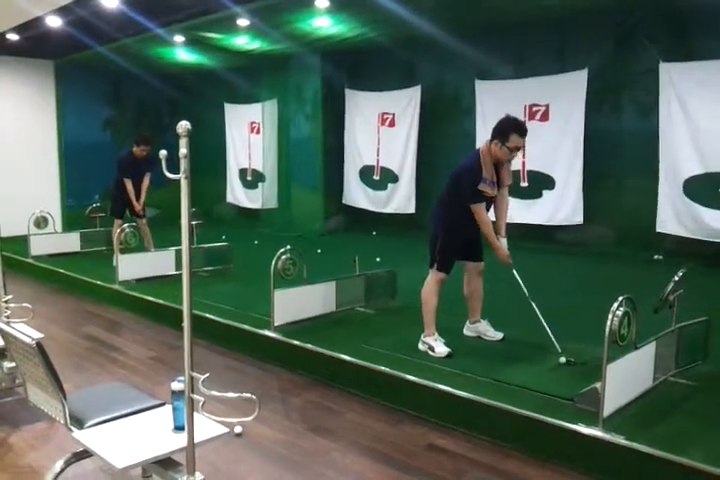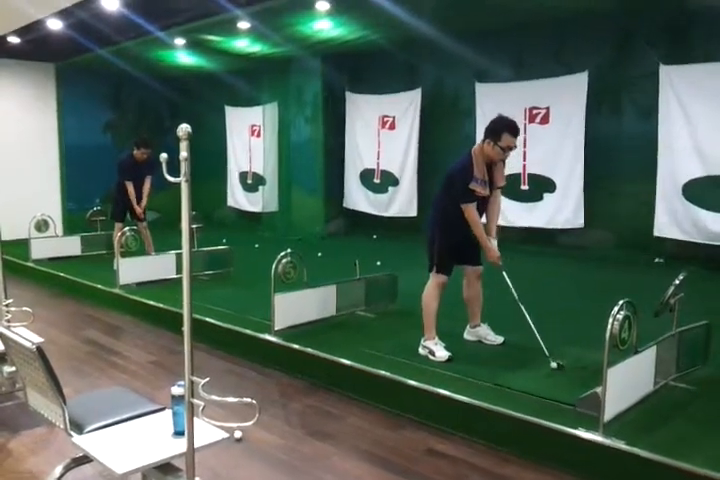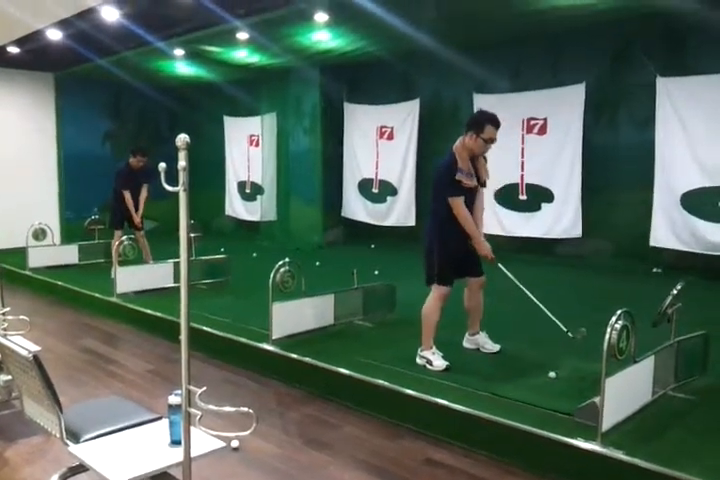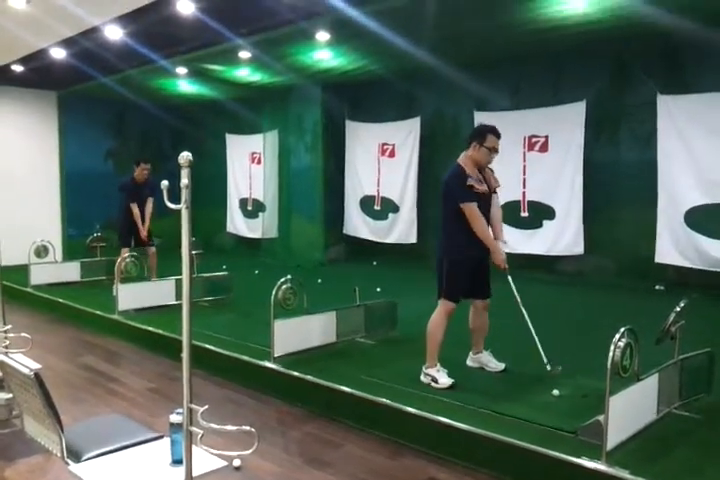
dt=0.5s
person 1, frame 1
left shoulder: (502, 161)
right shoulder: (471, 169)
left elbow: (502, 195)
right elbow: (480, 213)
left wrist: (502, 235)
right wrist: (497, 247)
left hip: (469, 224)
right hip: (447, 223)
left knee: (476, 268)
right knee: (438, 274)
left ankle: (474, 323)
right ankle: (429, 336)
person 1, frame 2
left shoulder: (497, 162)
right shoulder: (463, 170)
left elbow: (495, 197)
right elbow: (470, 213)
left wrist: (492, 236)
right wrist: (487, 248)
left hip: (467, 227)
right hip: (444, 226)
left knee: (474, 272)
right knee: (439, 278)
left ankle: (475, 327)
right ankle: (429, 340)
person 1, frame 3
left shoulder: (479, 161)
right shoulder: (449, 166)
left elbow: (478, 198)
right elbow: (459, 208)
left wrist: (479, 236)
right wrist: (479, 241)
left hip: (465, 235)
right hip: (443, 236)
left knee: (477, 281)
right knee: (440, 290)
left ankle: (473, 335)
right ankle: (426, 350)
person 1, frame 4
left shoulder: (486, 174)
right shoulder: (457, 176)
left elbow: (494, 207)
right elbow: (473, 216)
left wrist: (499, 242)
right wrist: (494, 248)
left hip: (478, 251)
right hip: (454, 252)
left knee: (482, 302)
right knee: (447, 305)
left ankle: (477, 354)
right ankle: (430, 367)
person 2, frame 1
left shoulder: (148, 159)
right shoulder: (124, 160)
left elbow: (146, 179)
right elbow: (128, 183)
left wrist: (141, 200)
right wrist: (134, 203)
left hip: (137, 194)
right hip: (121, 194)
left knee: (142, 222)
right knee: (118, 222)
left ankle: (151, 251)
right ankle: (116, 254)
person 2, frame 2
left shoulder: (149, 162)
right shoulder: (125, 163)
left elbow: (147, 182)
right elbow: (129, 186)
left wrist: (144, 202)
right wrist: (135, 206)
left hip: (138, 197)
right hip: (121, 197)
left knee: (143, 225)
right knee: (119, 226)
left ankle: (151, 254)
person 2, frame 3
left shoulder: (146, 170)
right shoulder: (122, 171)
left elbow: (144, 190)
right elbow: (126, 195)
left wrist: (140, 211)
right wrist: (133, 215)
left hip: (135, 205)
right hip: (119, 205)
left knee: (140, 234)
right knee: (118, 234)
left ankle: (150, 263)
right ankle: (115, 267)
person 2, frame 4
left shoulder: (151, 184)
right shoulder: (127, 185)
left elbow: (149, 204)
right elbow: (134, 208)
left wrist: (146, 226)
right wrist: (141, 229)
left hip: (143, 223)
right hip: (127, 222)
left knee: (152, 251)
right knee: (125, 253)
left ankle: (154, 280)
right ankle: (117, 283)
